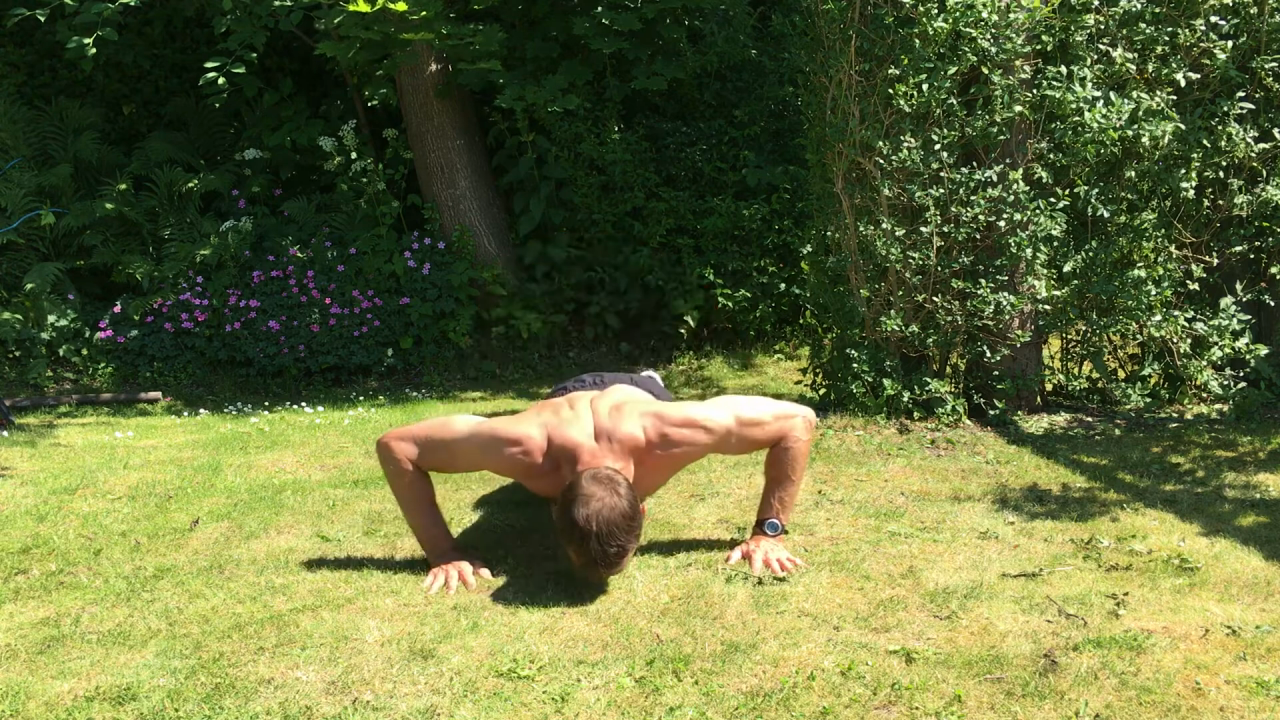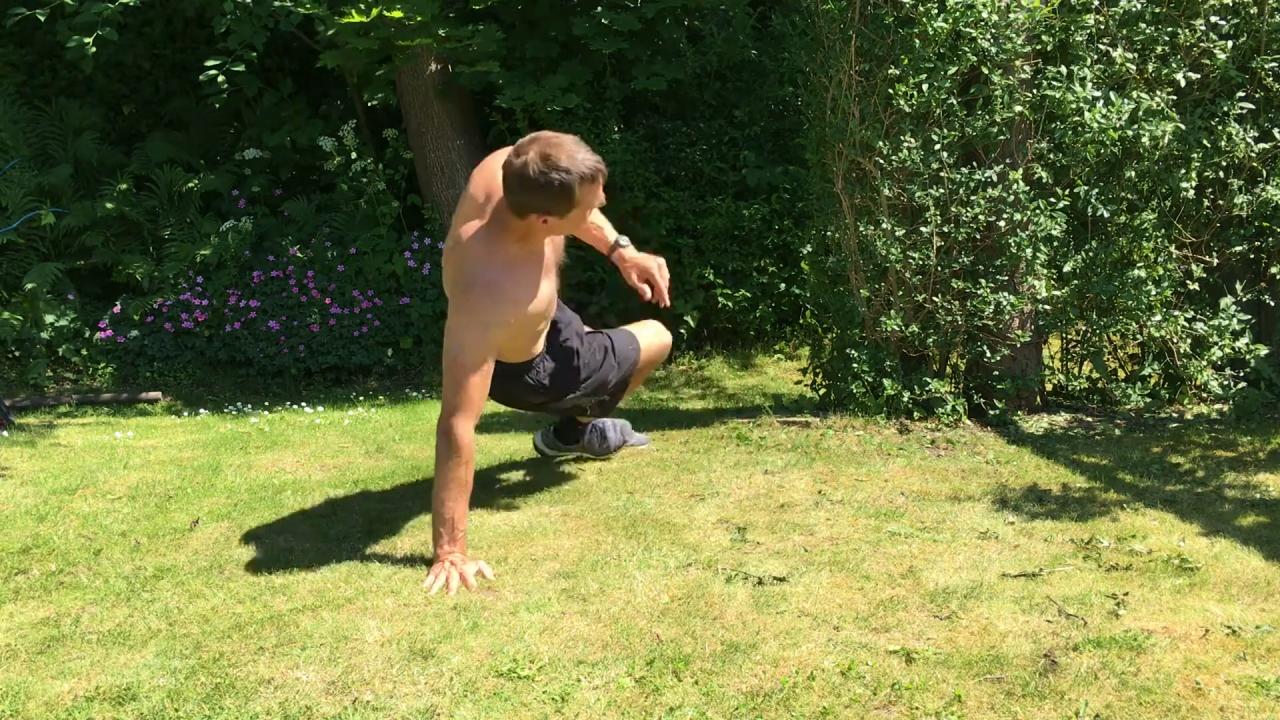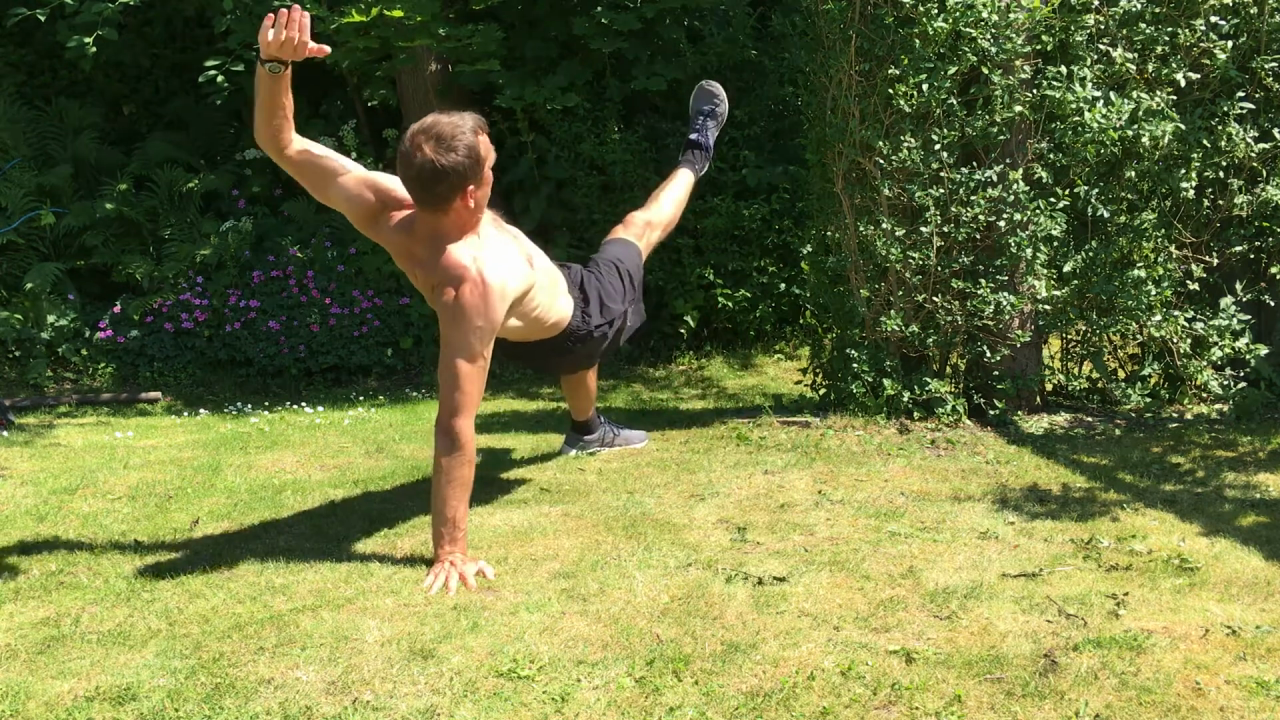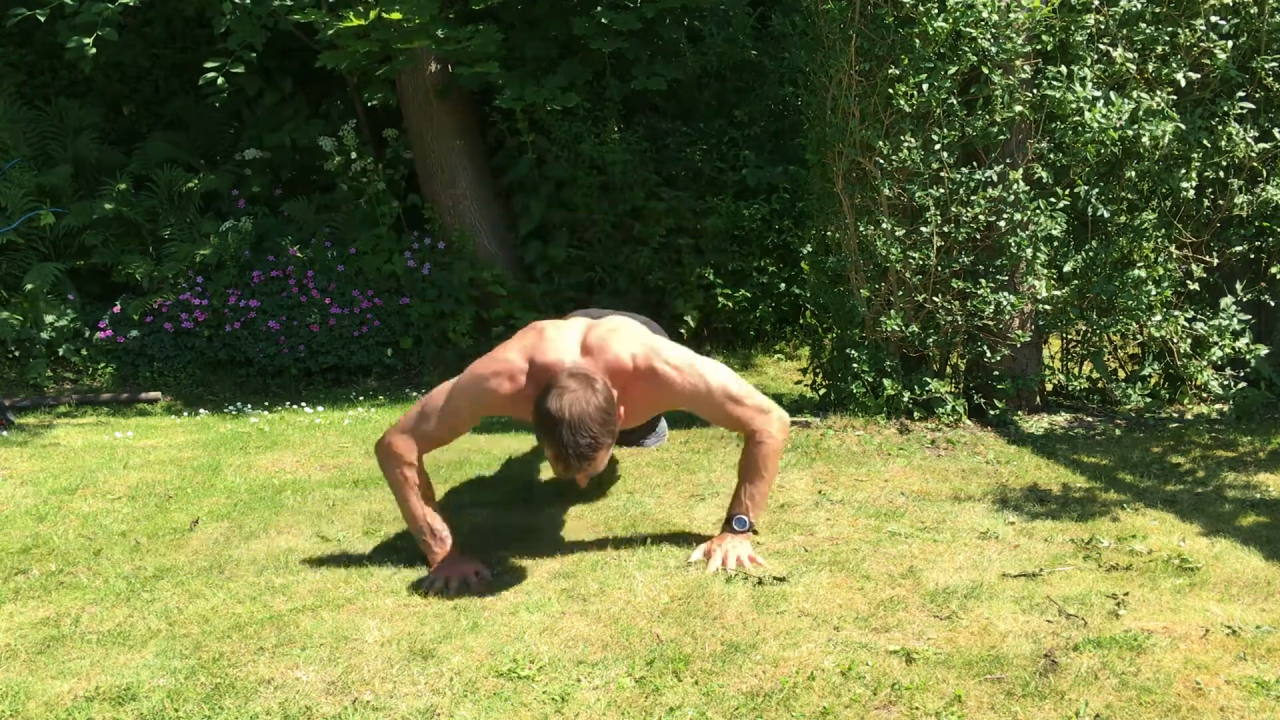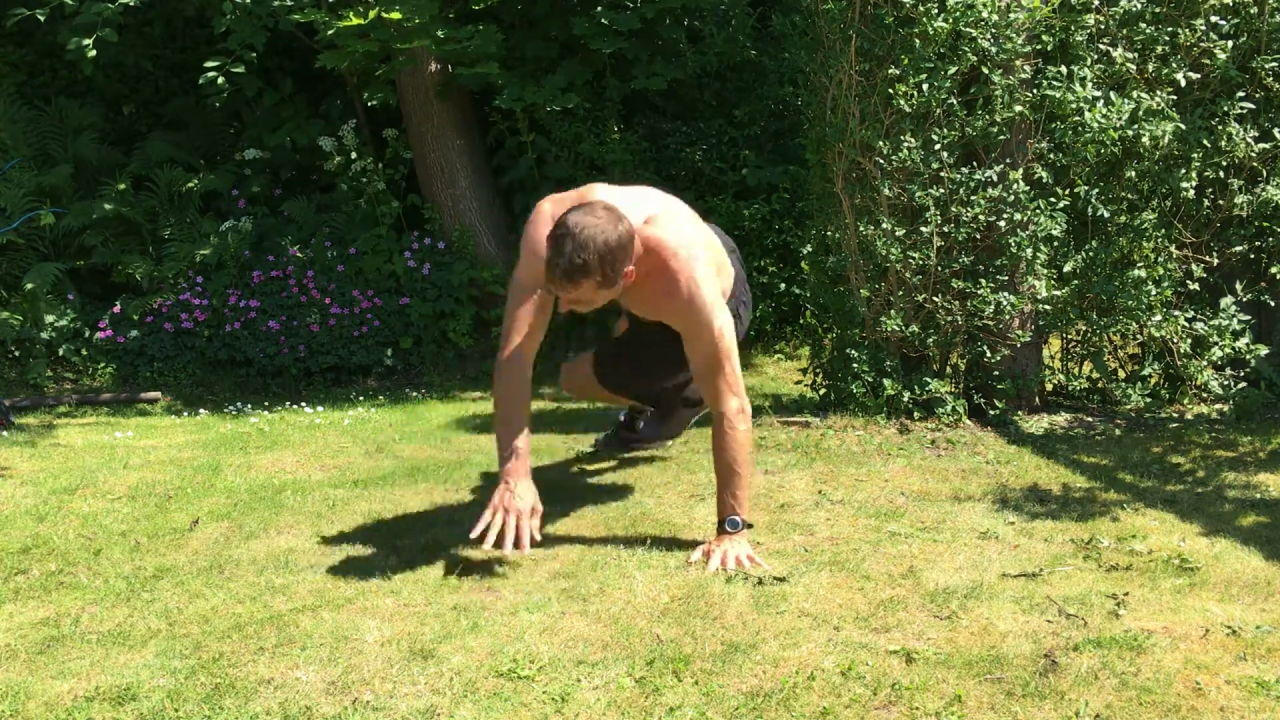
dt=1s
person 1, frame 1
left shoulder: (669, 436)
right shoulder: (525, 449)
left elbow: (800, 422)
right elbow: (393, 446)
left wrist: (769, 532)
right wrist: (442, 554)
left hip: (636, 394)
right hip: (571, 398)
left ankle: (648, 384)
person 1, frame 2
left shoulder: (505, 167)
right shoulder: (486, 290)
left elbow: (573, 206)
right elbow: (457, 424)
left wrist: (621, 250)
right wrist: (450, 552)
left hip: (540, 317)
right hip: (526, 368)
left knee: (591, 344)
right knee: (656, 340)
left ankle: (588, 425)
right ankle: (571, 431)
person 1, frame 3
left shoulder: (386, 206)
right shoulder: (473, 286)
left elbow: (281, 144)
right elbow: (456, 427)
left wrist: (275, 62)
right wrist: (450, 553)
left hip: (530, 338)
right hip: (580, 322)
right knee: (639, 225)
left ankle: (587, 431)
right ankle: (695, 155)
person 1, frame 4
left shoulder: (660, 370)
right shoulder: (503, 380)
left elbow: (771, 423)
right elbow: (394, 445)
left wrist: (737, 529)
right wrist: (442, 551)
left knee: (641, 430)
person 1, frame 5
left shoulder: (690, 281)
right shoulder: (551, 220)
left elbow: (731, 407)
right elbow: (513, 356)
left wrist: (732, 529)
right wrist: (514, 474)
left hip: (719, 298)
left knee: (577, 379)
right ankle: (642, 417)
